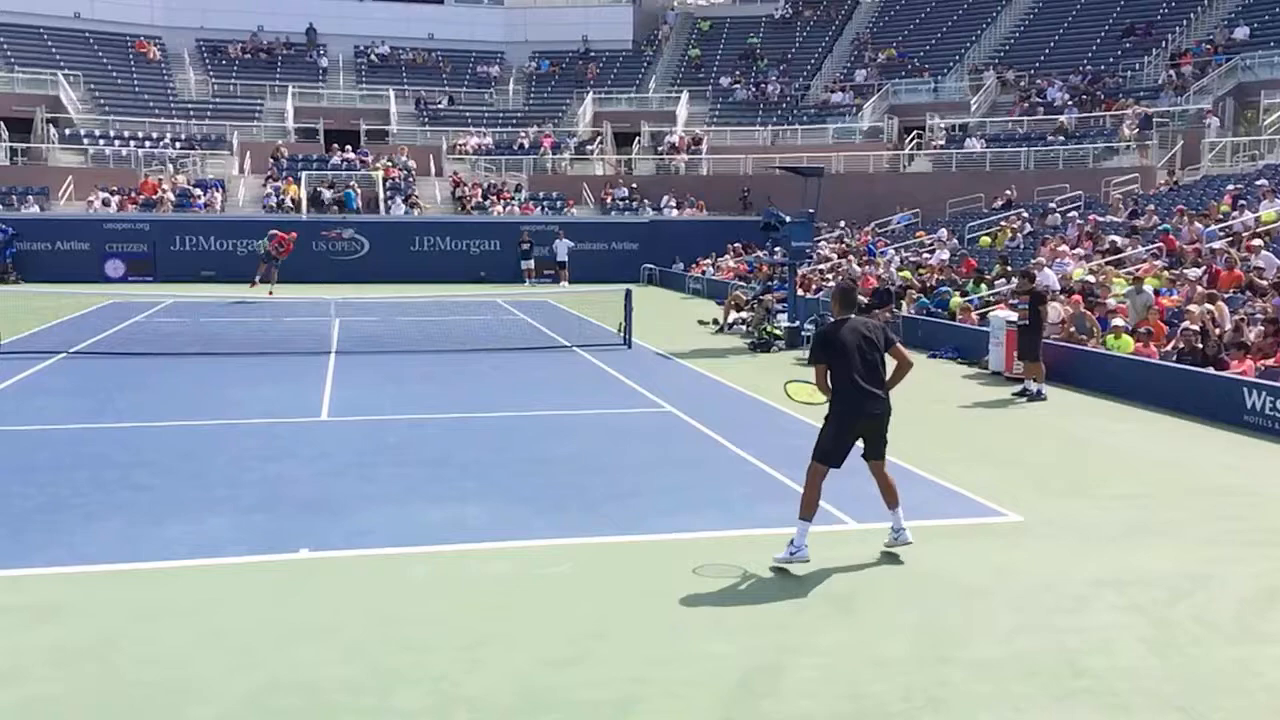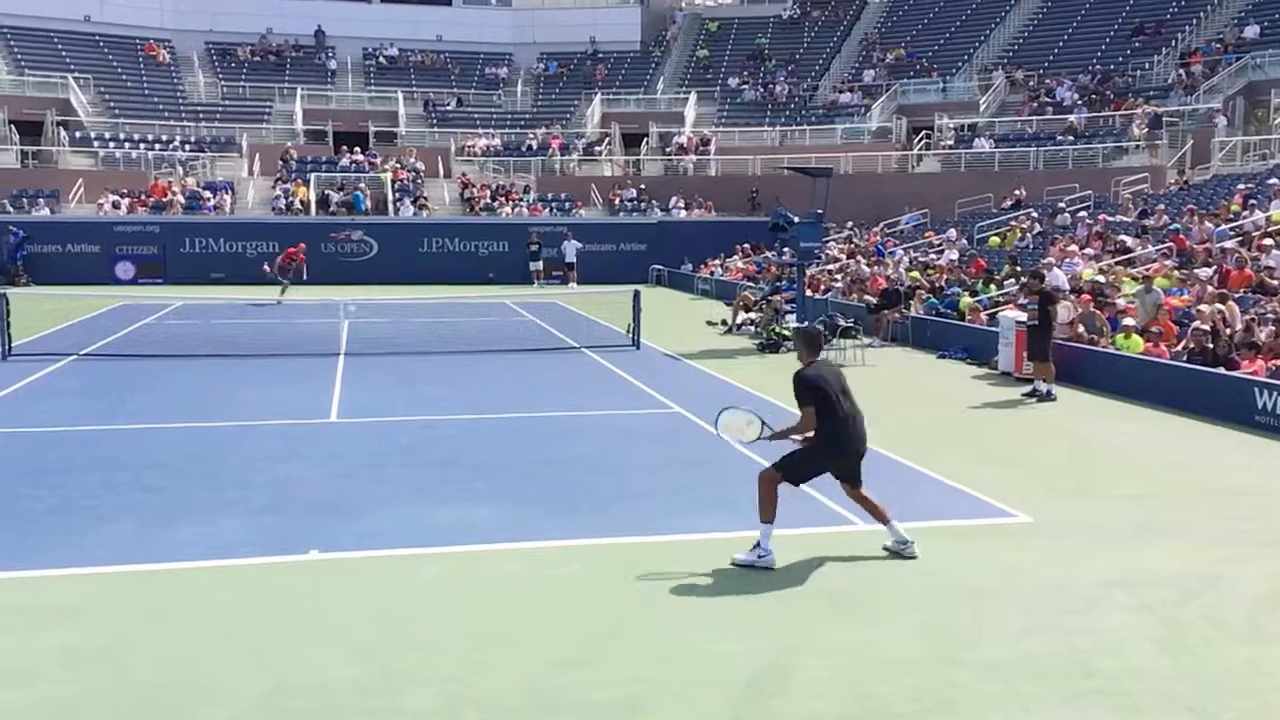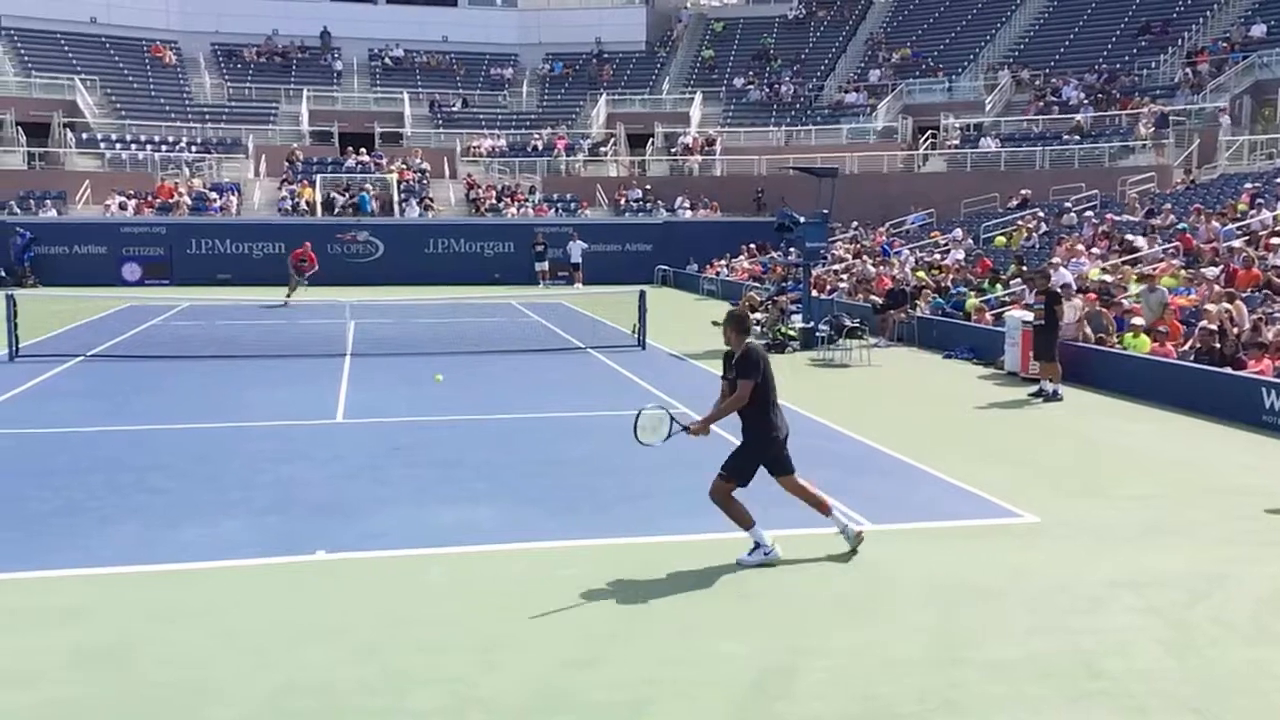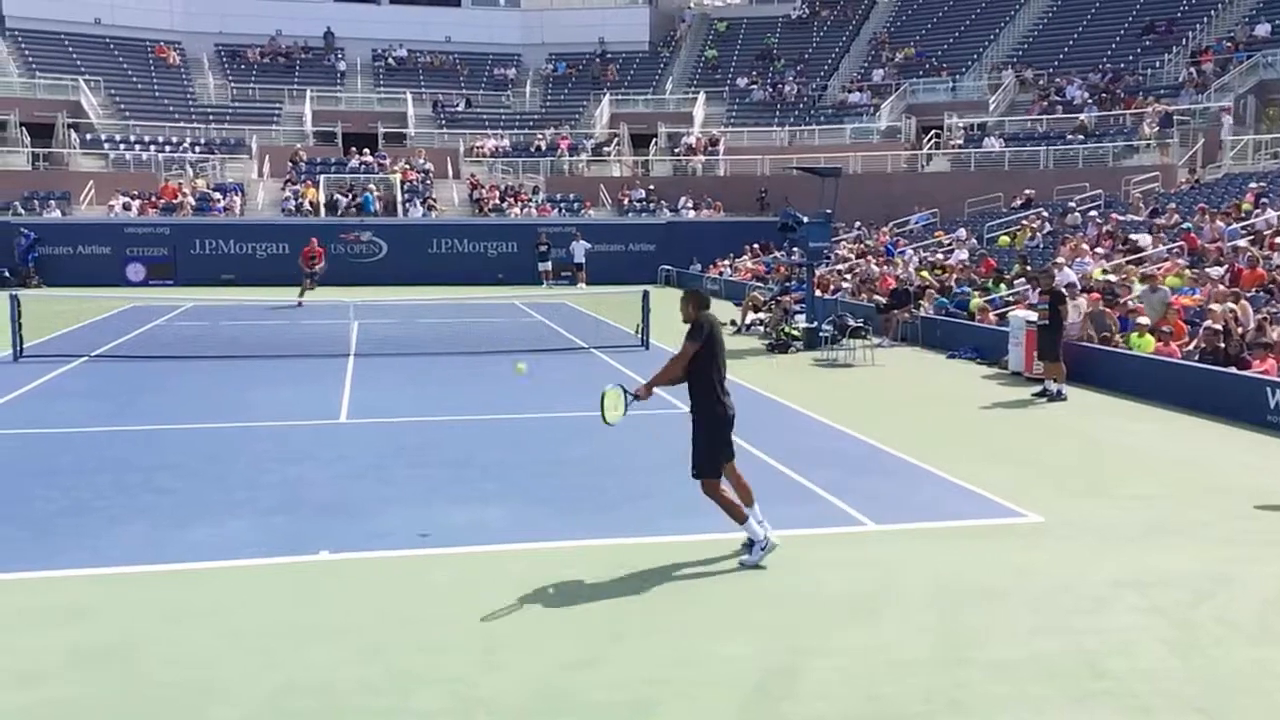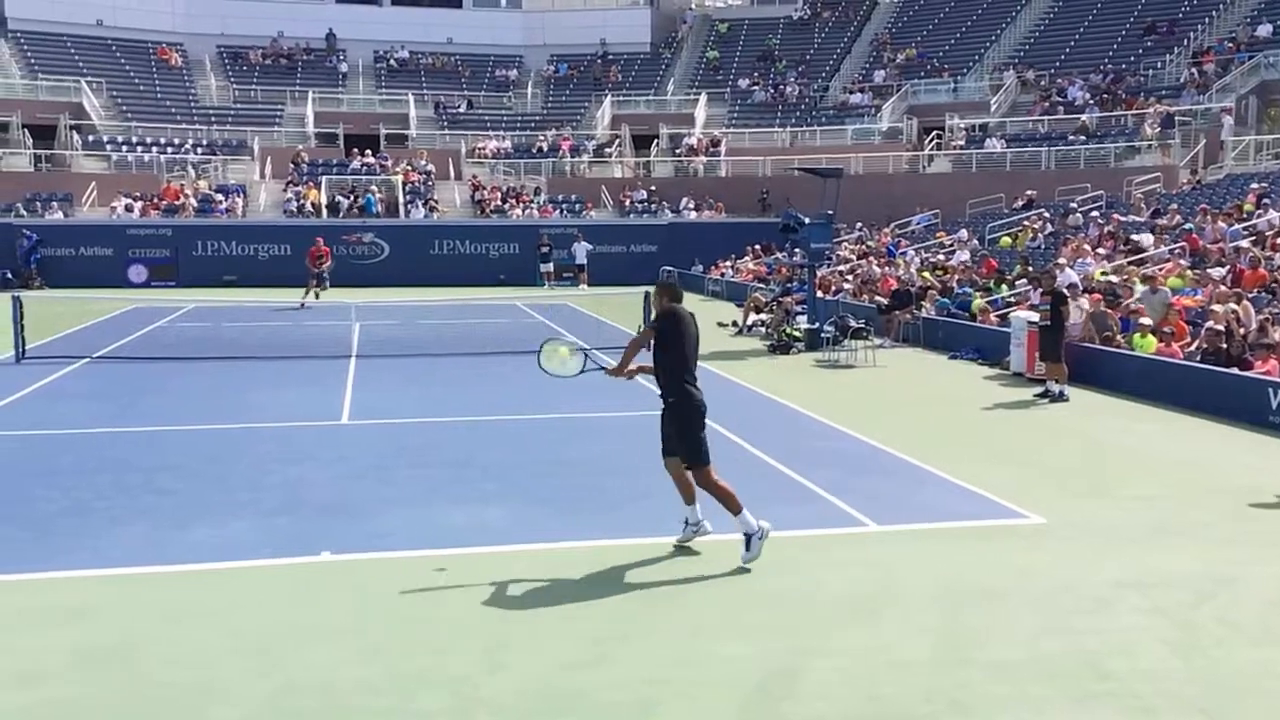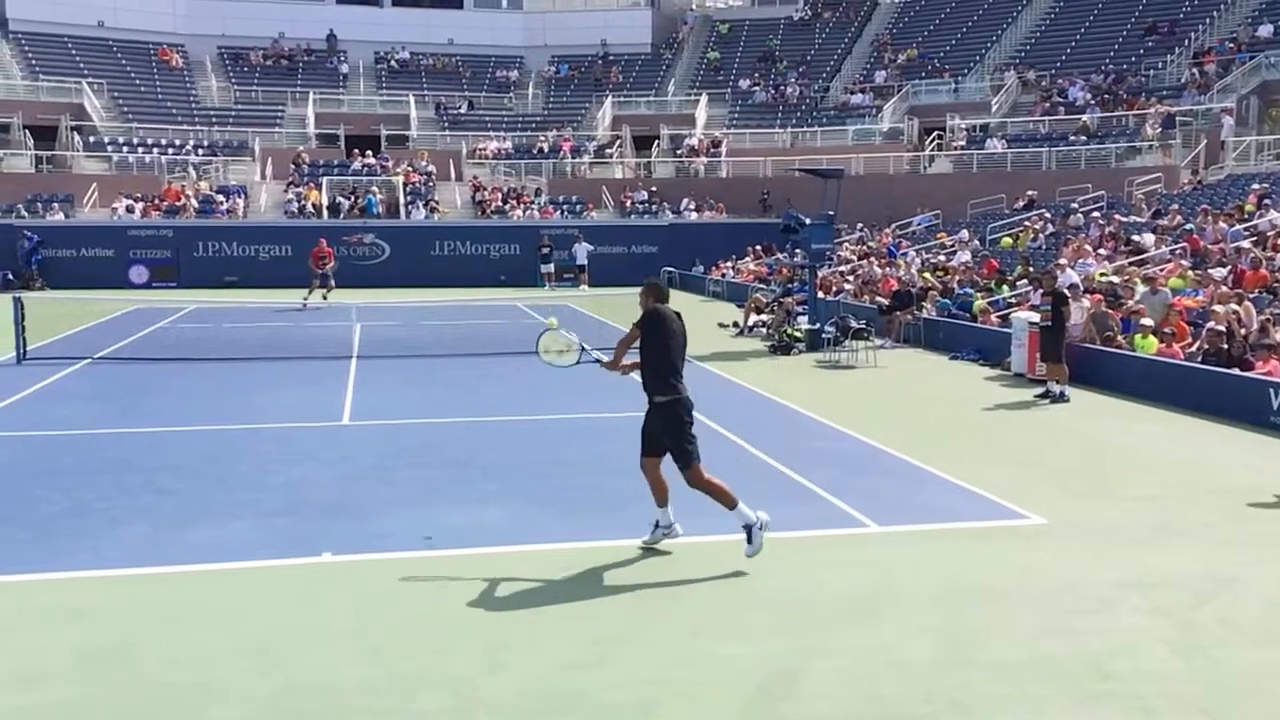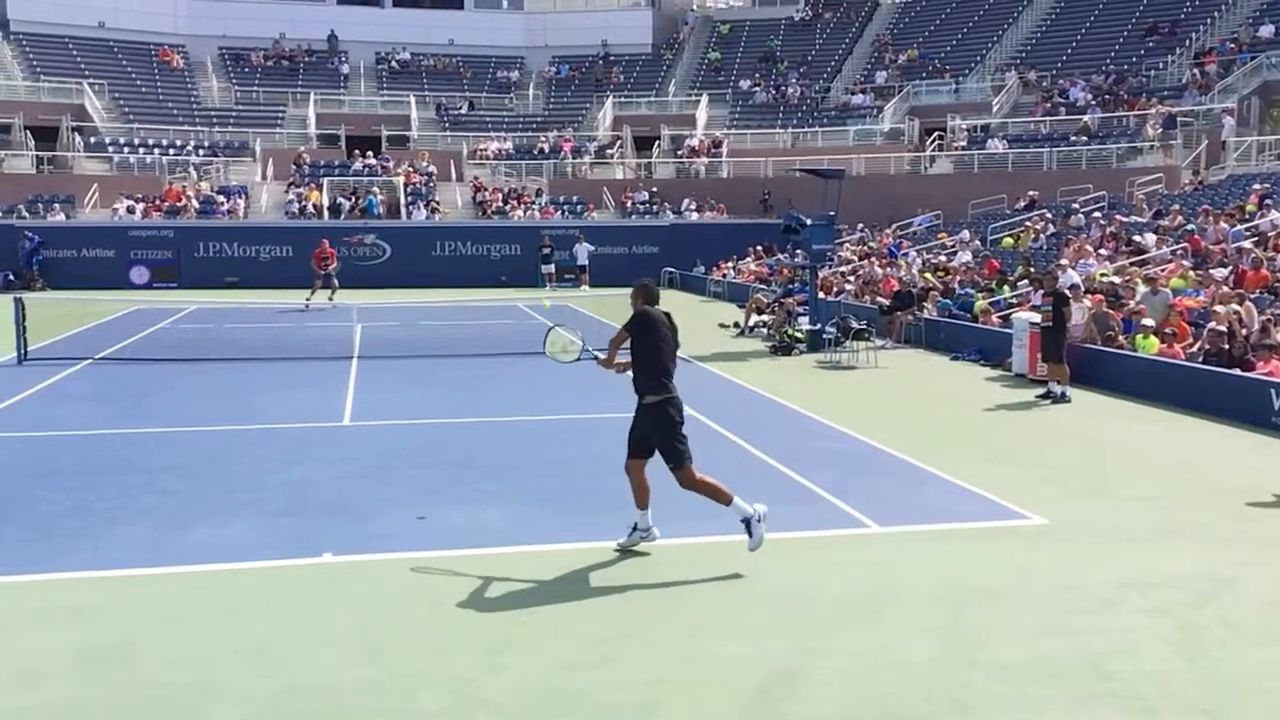
dt=0.2s
person 1, frame 1
left shoulder: (825, 335)
right shoulder: (877, 327)
left elbow: (822, 385)
right elbow: (906, 363)
left hip: (847, 411)
right hip: (879, 409)
left knee: (815, 474)
right knee: (878, 469)
left ankle: (798, 546)
right ankle: (899, 528)
person 1, frame 2
left shoulder: (804, 378)
right shoulder: (833, 369)
left elbow: (808, 423)
left wrist: (779, 435)
left hip: (831, 446)
right hip: (856, 443)
left knee: (767, 480)
right knee: (856, 493)
left ankle: (763, 551)
right ankle: (902, 540)
person 1, frame 3
left shoulder: (749, 353)
right shoulder: (732, 357)
left elbow: (741, 398)
right elbow: (726, 396)
left wrist: (707, 420)
right wrist: (708, 418)
left hip: (760, 436)
right hip: (772, 432)
left knee: (718, 491)
right knee: (794, 485)
left ankle: (764, 546)
right ankle: (846, 527)
person 1, frame 4
left shoulder: (704, 323)
right shoulder: (701, 328)
left elbow: (679, 360)
right elbow: (683, 373)
left wrist: (648, 384)
right wrist: (654, 384)
left hip: (711, 414)
right hip: (714, 412)
left knee: (710, 486)
right knee: (729, 471)
left ankle: (759, 538)
right ankle: (758, 525)
person 1, frame 5
left shoulder: (671, 314)
right shoulder: (684, 321)
left elbow: (637, 344)
left wrist: (621, 366)
right wrist: (640, 369)
left hip: (685, 406)
right hip: (676, 405)
left knee: (704, 477)
right knee: (674, 464)
left ankle: (753, 528)
right ankle: (696, 521)
person 1, frame 6
left shoulder: (655, 314)
right shoulder: (673, 321)
left elbow: (625, 343)
left wrist: (615, 362)
right wrist: (636, 365)
left hip: (671, 406)
right hip: (660, 405)
left knee: (695, 476)
right knee: (648, 465)
left ankle: (752, 521)
right ankle: (666, 523)
person 1, frame 7
left shoulder: (643, 316)
right shoulder: (667, 323)
left elbow: (615, 343)
left wrist: (610, 360)
right wrist: (632, 364)
left hip: (662, 408)
right hip: (649, 407)
left knee: (687, 478)
right knee: (633, 467)
left ankle: (749, 514)
right ankle: (643, 527)
